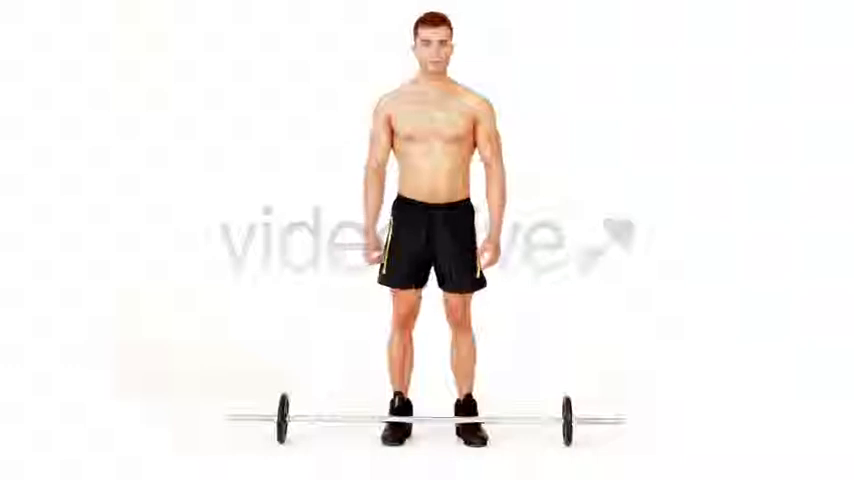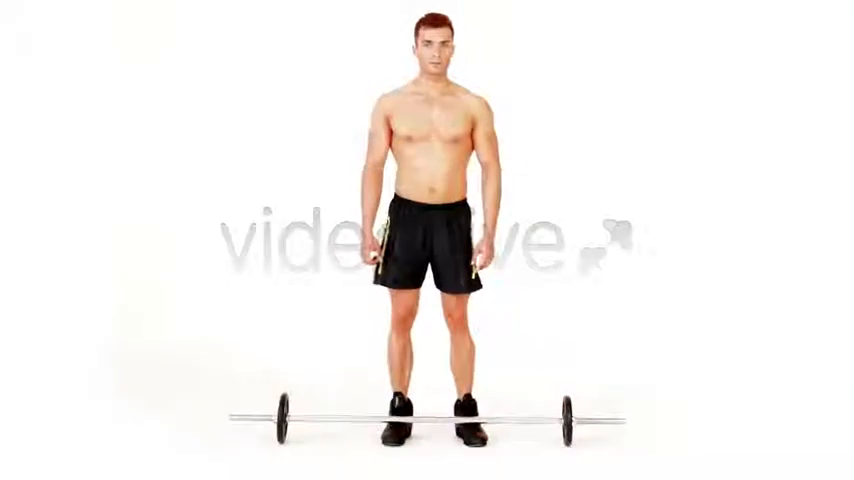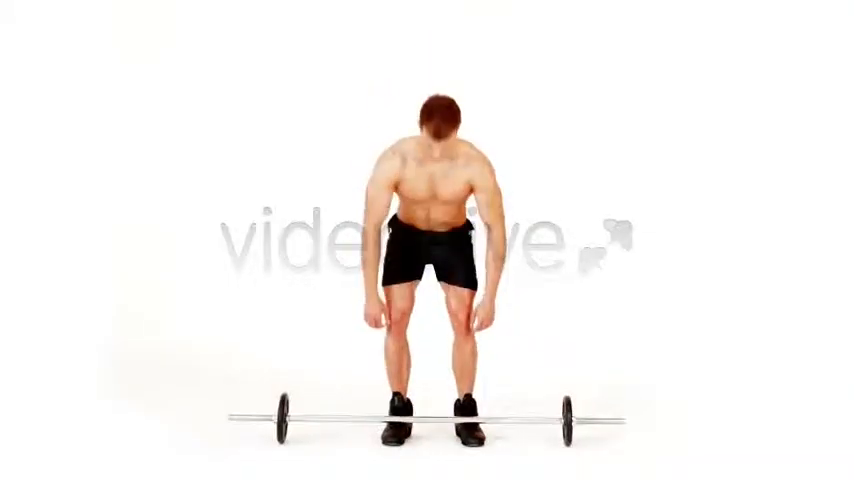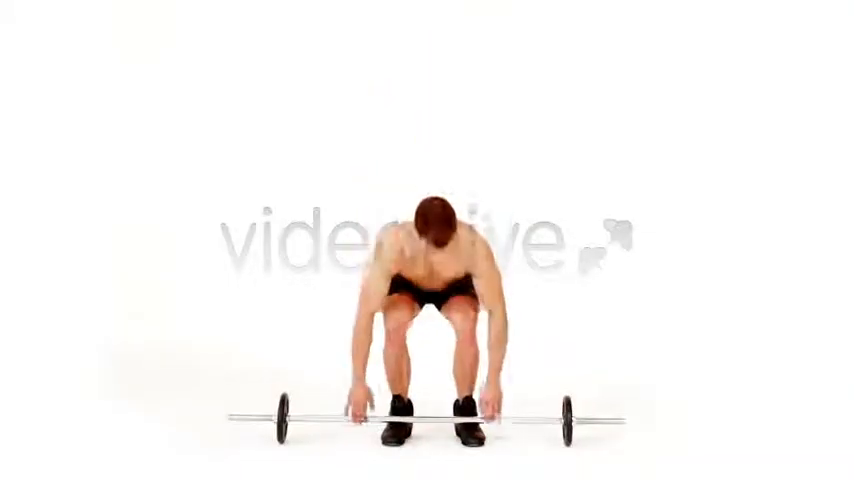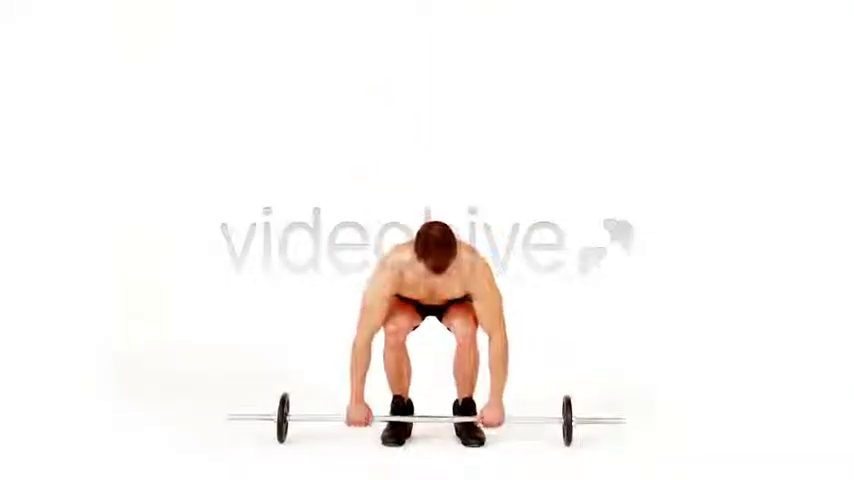
dt=0.5s
person 1, frame 1
left shoulder: (476, 105)
right shoulder: (390, 104)
left elbow: (494, 169)
right elbow: (375, 168)
left wrist: (494, 233)
right wrist: (370, 230)
left hip: (457, 217)
right hip: (408, 215)
left knee: (459, 319)
right knee: (402, 318)
left ankle: (466, 410)
right ankle: (399, 409)
person 1, frame 2
left shoulder: (474, 106)
right shoulder: (389, 104)
left elbow: (491, 170)
right elbow: (373, 168)
left wrist: (488, 234)
right wrist: (367, 231)
left hip: (454, 220)
right hip: (405, 217)
left knee: (457, 320)
right knee: (401, 319)
left ankle: (465, 410)
right ankle: (400, 409)
person 1, frame 3
left shoulder: (476, 165)
right shoulder: (392, 161)
left elbow: (496, 229)
right elbow: (371, 226)
left wrist: (490, 297)
right wrist: (370, 293)
left hip: (455, 236)
right hip: (407, 234)
left knee: (463, 320)
right knee: (395, 317)
left ankle: (466, 409)
right ankle: (399, 407)
person 1, frame 4
left shoulder: (475, 246)
right shoulder: (390, 247)
left elbow: (497, 312)
right elbow: (365, 315)
left wrist: (493, 381)
right wrist: (358, 383)
left hip: (455, 285)
right hip: (406, 284)
left knee: (466, 327)
right knee: (394, 326)
left ankle: (465, 410)
right ankle: (400, 409)
person 1, frame 5
left shoulder: (475, 268)
right shoulder: (392, 268)
left elbow: (497, 335)
right elbow: (363, 336)
left wrist: (496, 402)
right wrist: (356, 401)
left hip: (456, 300)
right hip: (407, 299)
left knee: (466, 332)
right knee: (394, 330)
left ankle: (465, 409)
right ankle: (400, 408)
